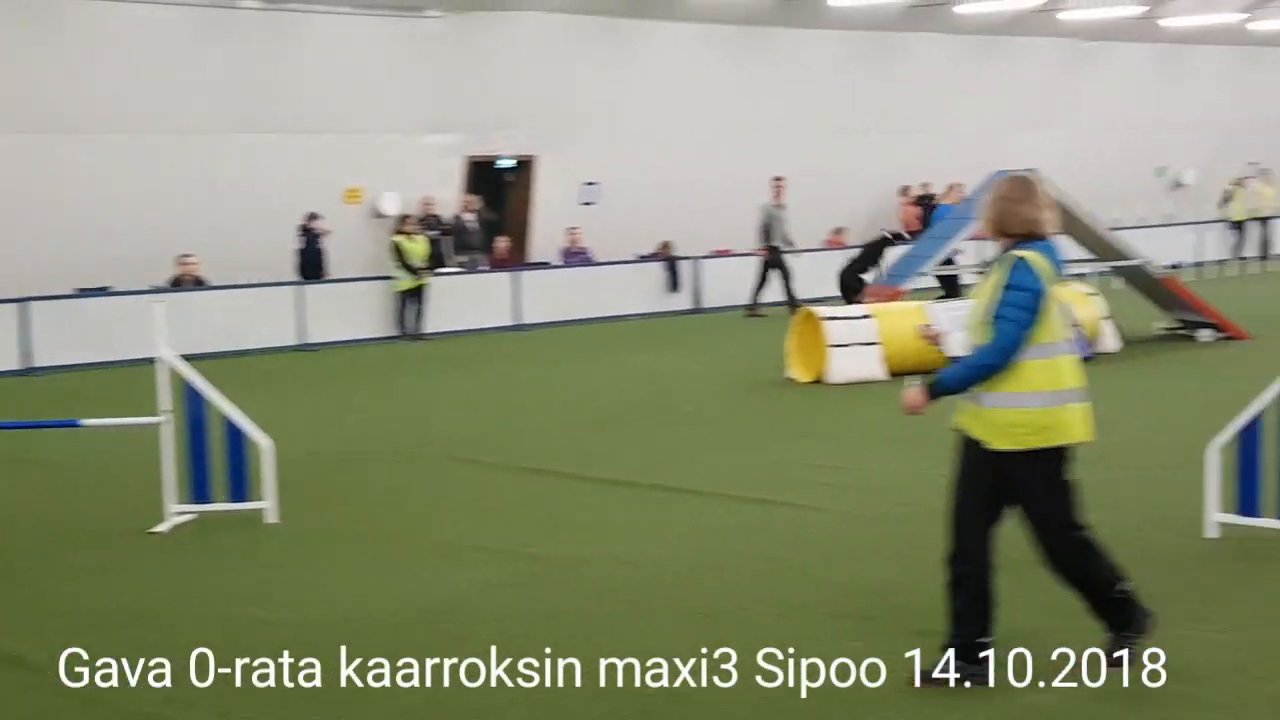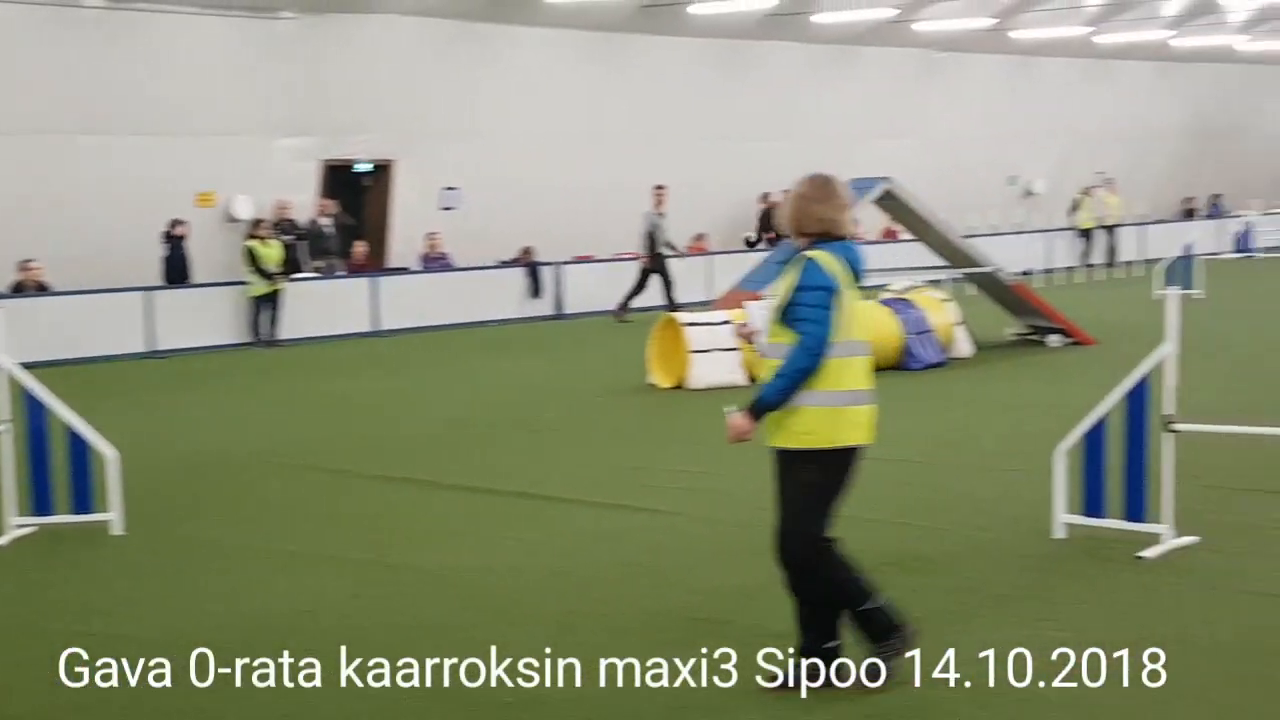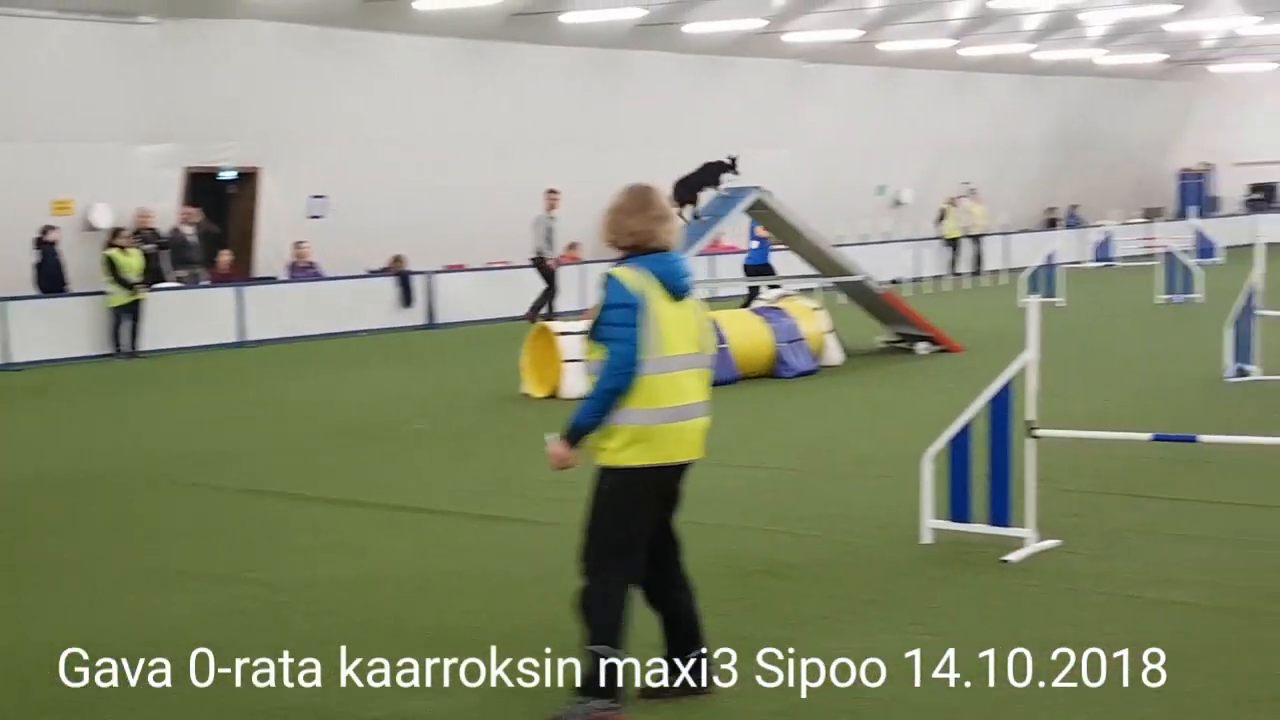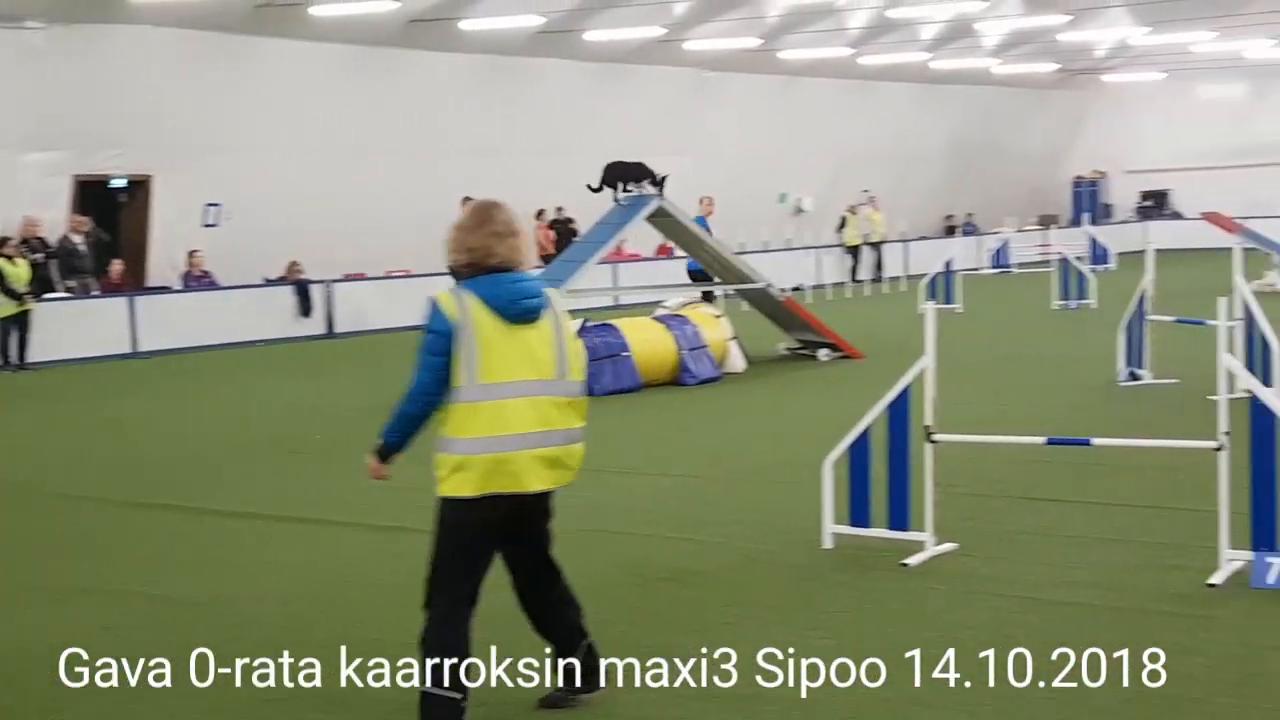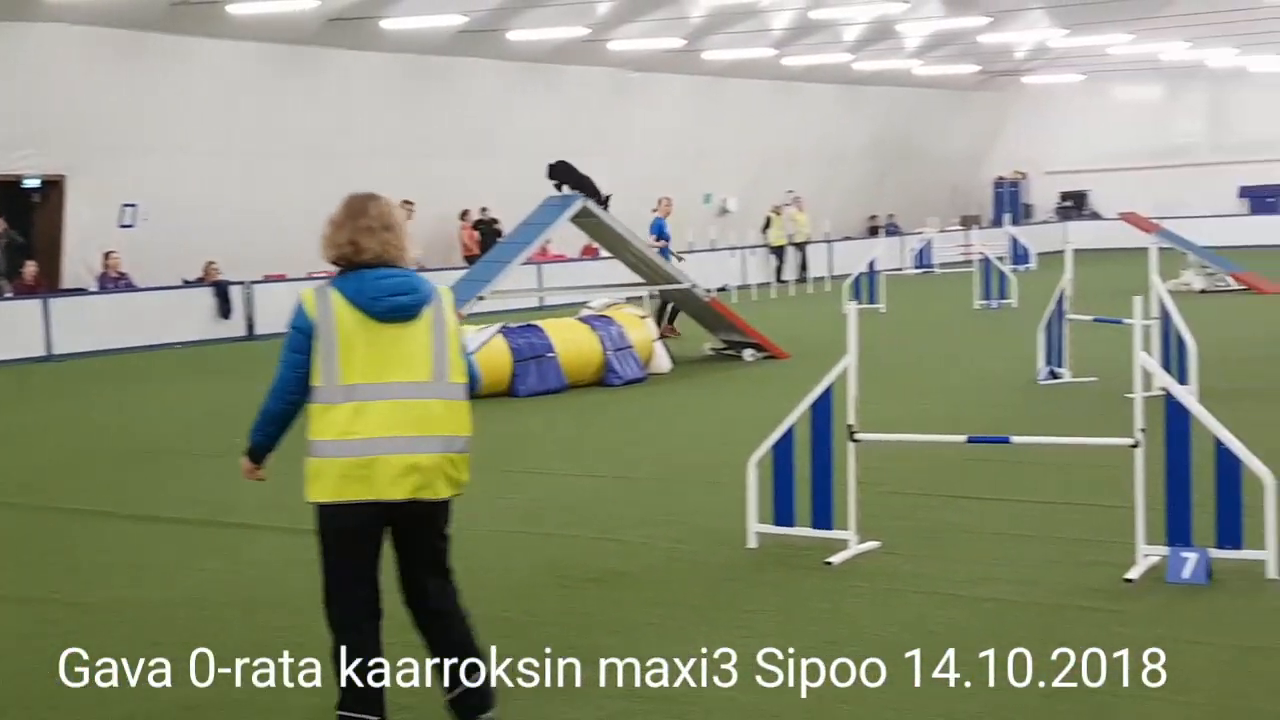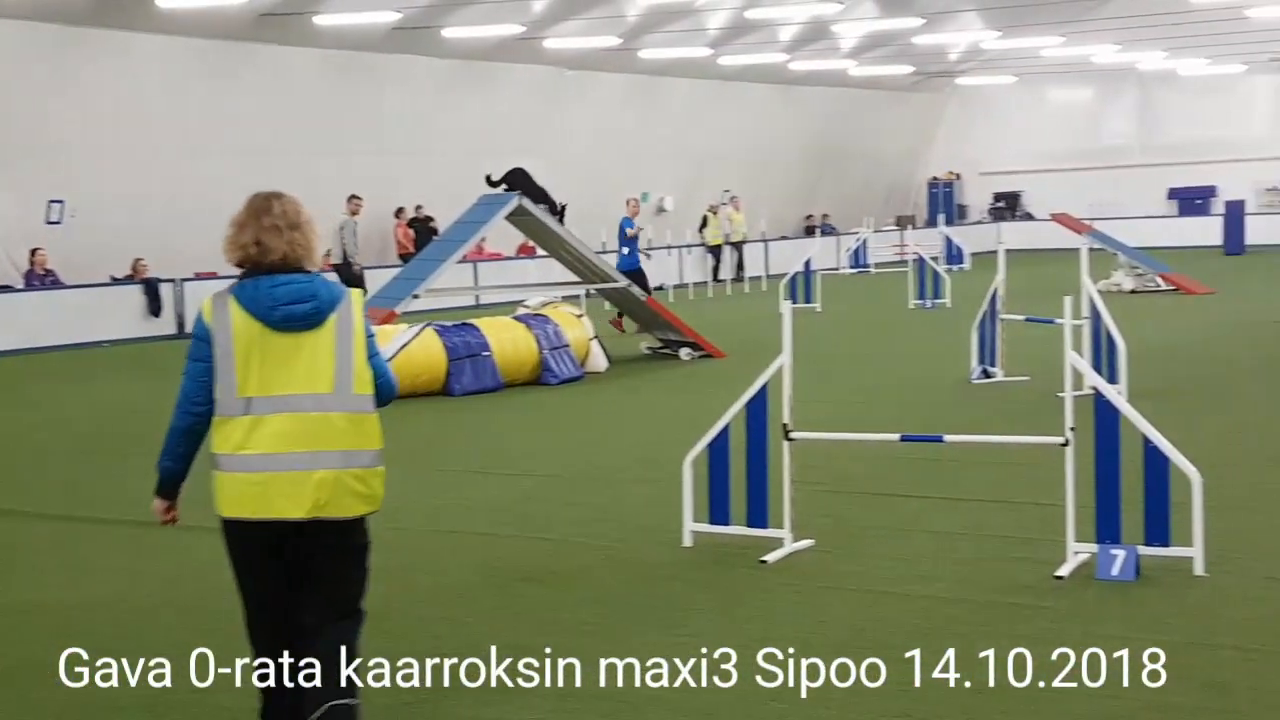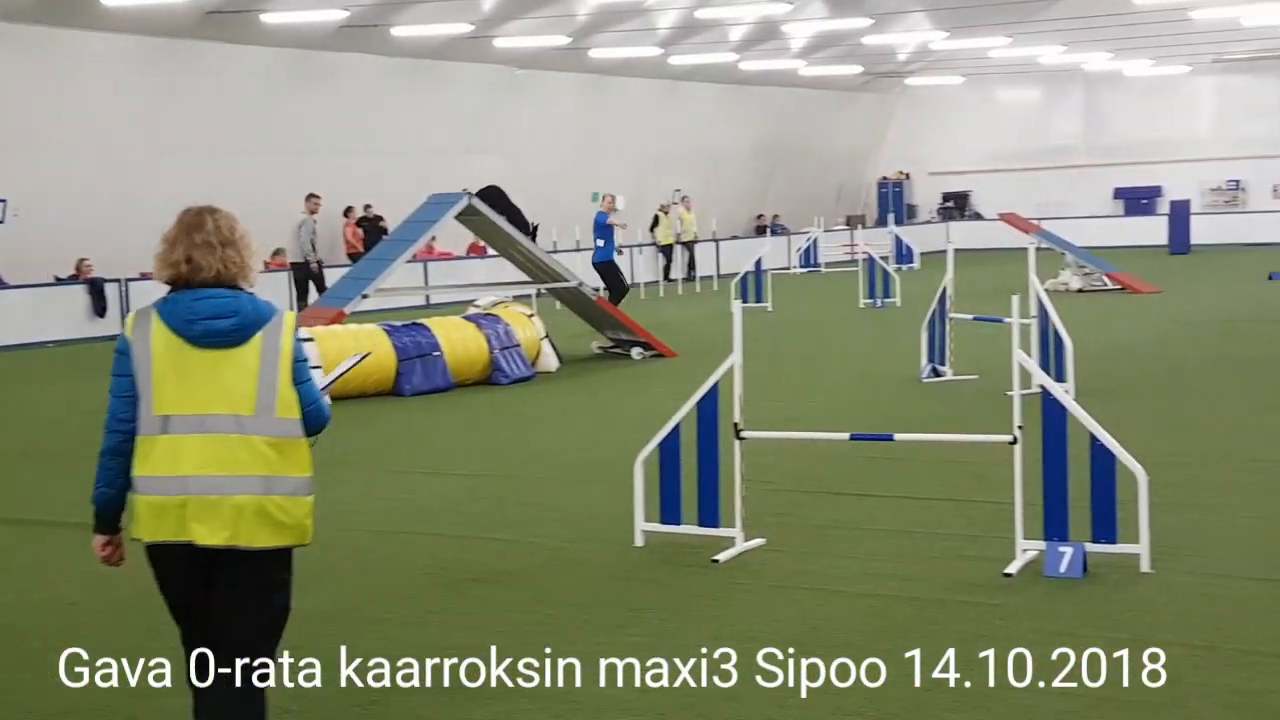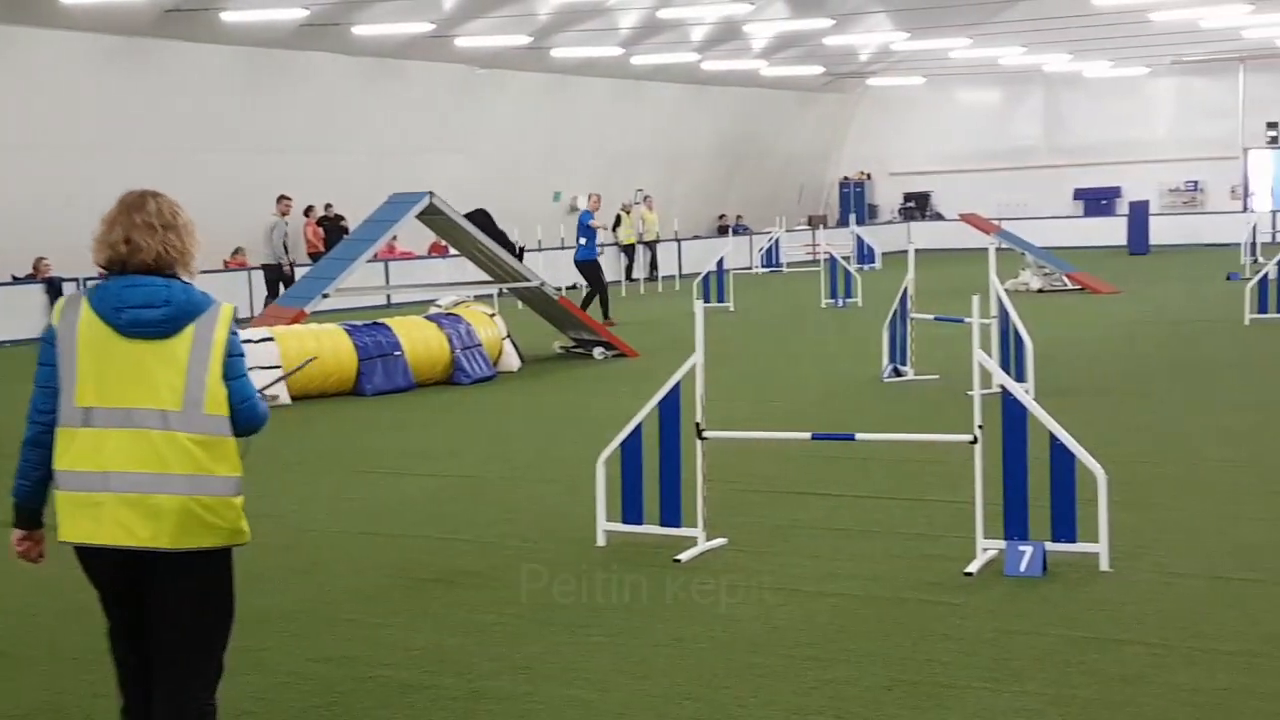
dt=0.2s
person 1, frame 1
left shoulder: (1022, 267)
right shoulder: (1020, 263)
left elbow: (1001, 350)
left wrist: (931, 389)
left hip: (1033, 428)
right hip: (993, 426)
left knee: (1058, 533)
right knee: (967, 535)
left ankle: (1126, 620)
right ankle: (968, 655)
person 1, frame 2
left shoulder: (813, 267)
right shoulder: (837, 262)
left elbow: (808, 354)
left wrist: (755, 411)
right wrist: (767, 341)
left hip: (816, 427)
right hip: (820, 425)
left knee: (802, 545)
right knee: (804, 541)
left ankle: (886, 632)
right ankle: (821, 655)
person 1, frame 3
left shoulder: (623, 283)
right shoulder: (681, 281)
left elbow: (618, 371)
right elbow: (701, 357)
left wrist: (571, 435)
left hip: (640, 443)
right hip: (677, 439)
left knee: (605, 564)
right knee: (656, 552)
right ankle: (690, 665)
person 1, frame 4
left shoulder: (450, 307)
right shoulder: (550, 302)
left elbow: (424, 394)
right elbow: (575, 382)
left wrist: (383, 450)
left hip: (479, 471)
right hip: (541, 464)
left knee: (449, 596)
right knee: (536, 568)
right ankle: (580, 672)
person 1, frame 5
left shoulder: (319, 306)
right shoulder: (437, 299)
left elbow: (288, 393)
right elbow: (467, 383)
left wrist: (256, 450)
left hip: (349, 476)
right hip: (427, 472)
left knee: (352, 607)
right knee: (431, 587)
person 1, frame 6
left shoulder: (218, 313)
right shoulder: (346, 304)
left elbow: (193, 410)
right elbow: (384, 390)
left wrist: (167, 485)
left hip: (252, 494)
right hip: (336, 489)
left knee: (272, 629)
right knee: (331, 620)
person 1, frame 7
left shoulder: (141, 330)
right shoulder: (277, 325)
left elbow: (119, 435)
right elbow: (314, 419)
left wrist: (105, 520)
right wrist: (288, 414)
left hip: (171, 519)
right hip: (260, 517)
left knee: (204, 649)
right knee: (245, 658)
person 1, frame 8
left shoulder: (69, 316)
right shoulder: (210, 316)
left elbow: (41, 423)
right elbow: (245, 418)
left wrist: (24, 514)
right wrist: (260, 402)
left hip: (97, 517)
right hip: (190, 517)
left knee: (135, 651)
right knee: (185, 667)
